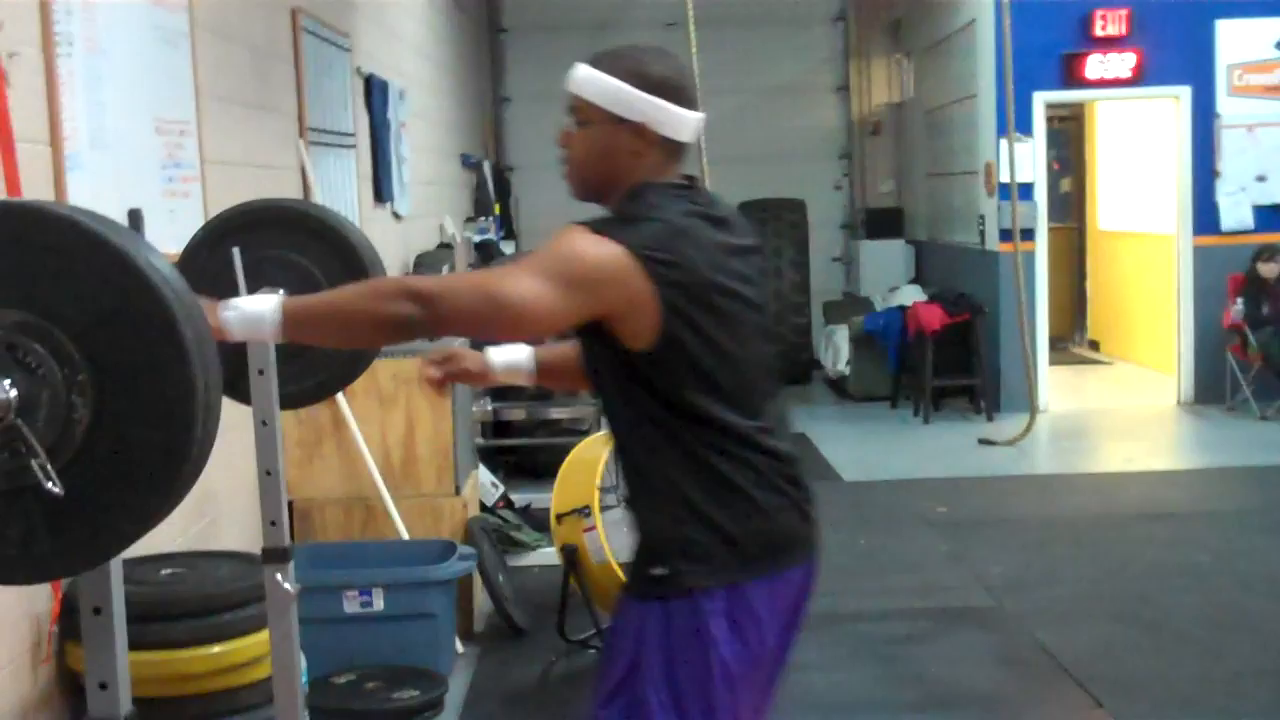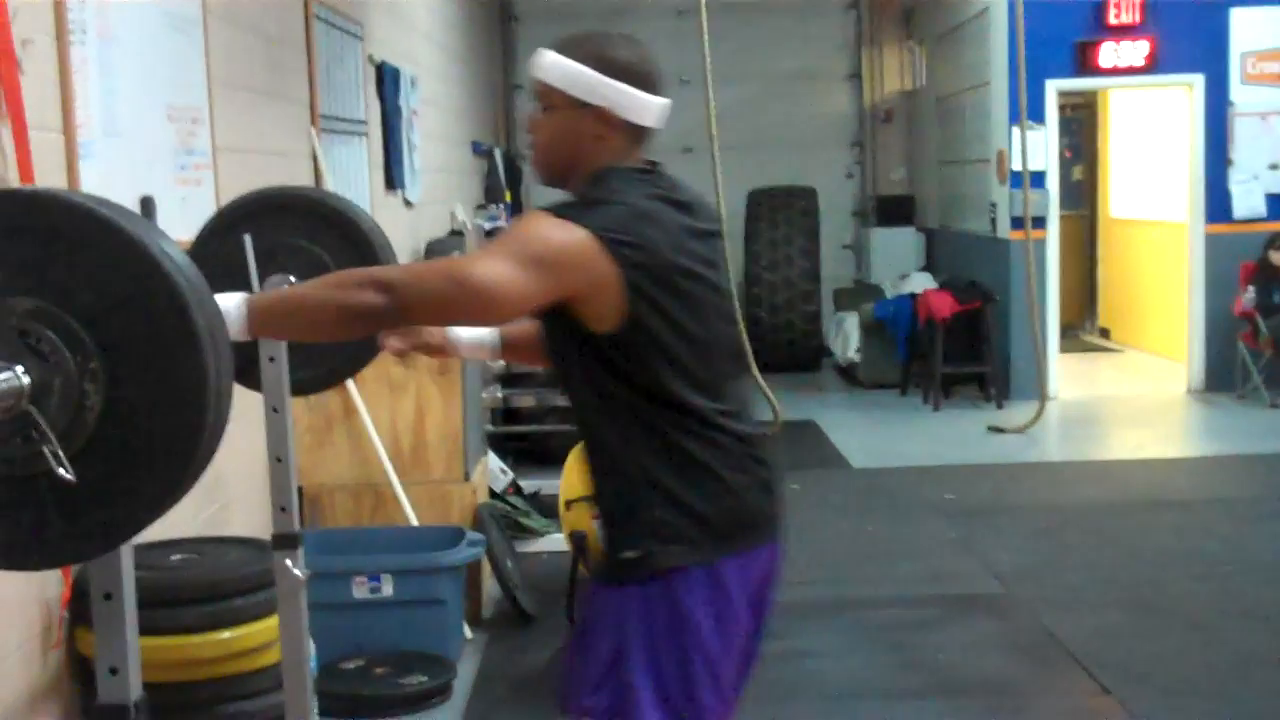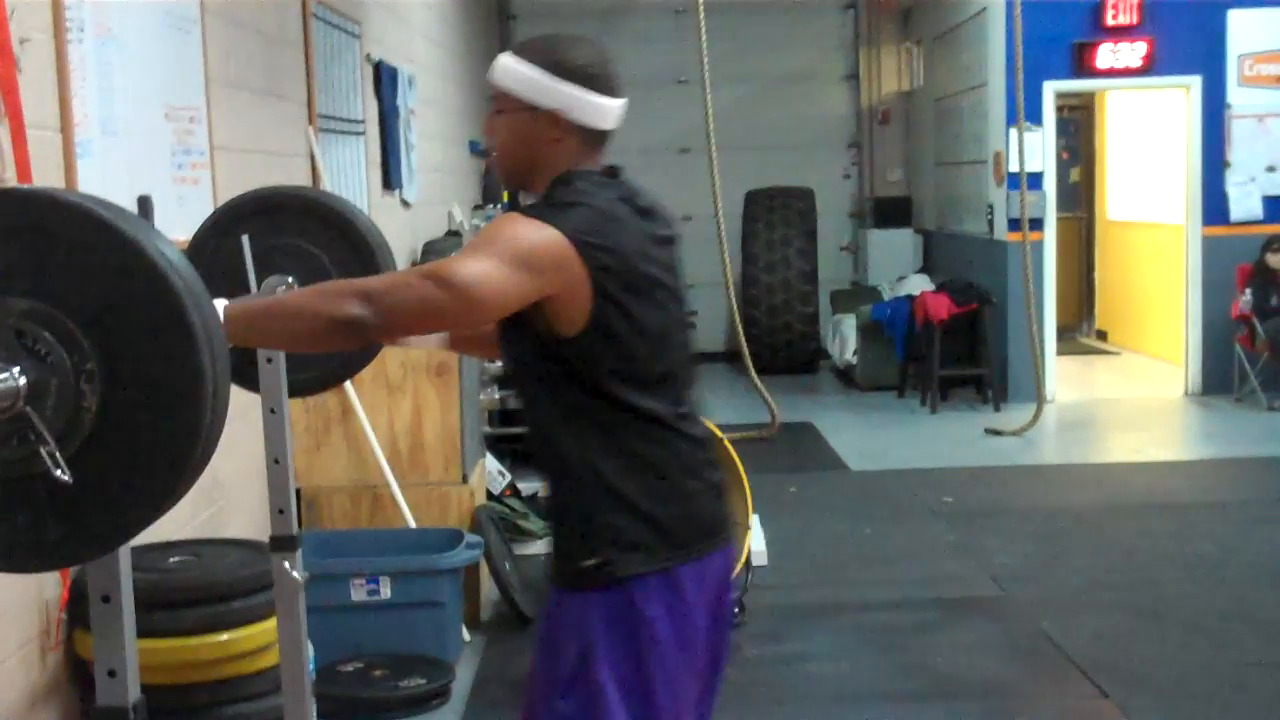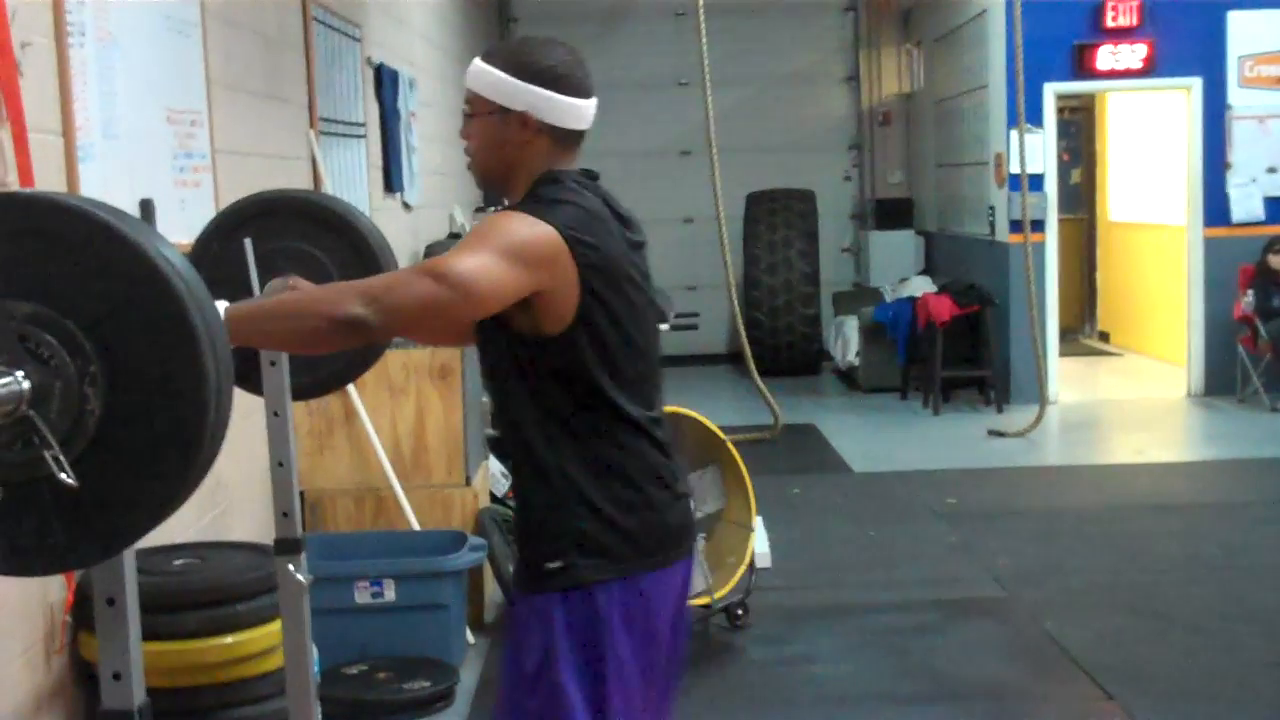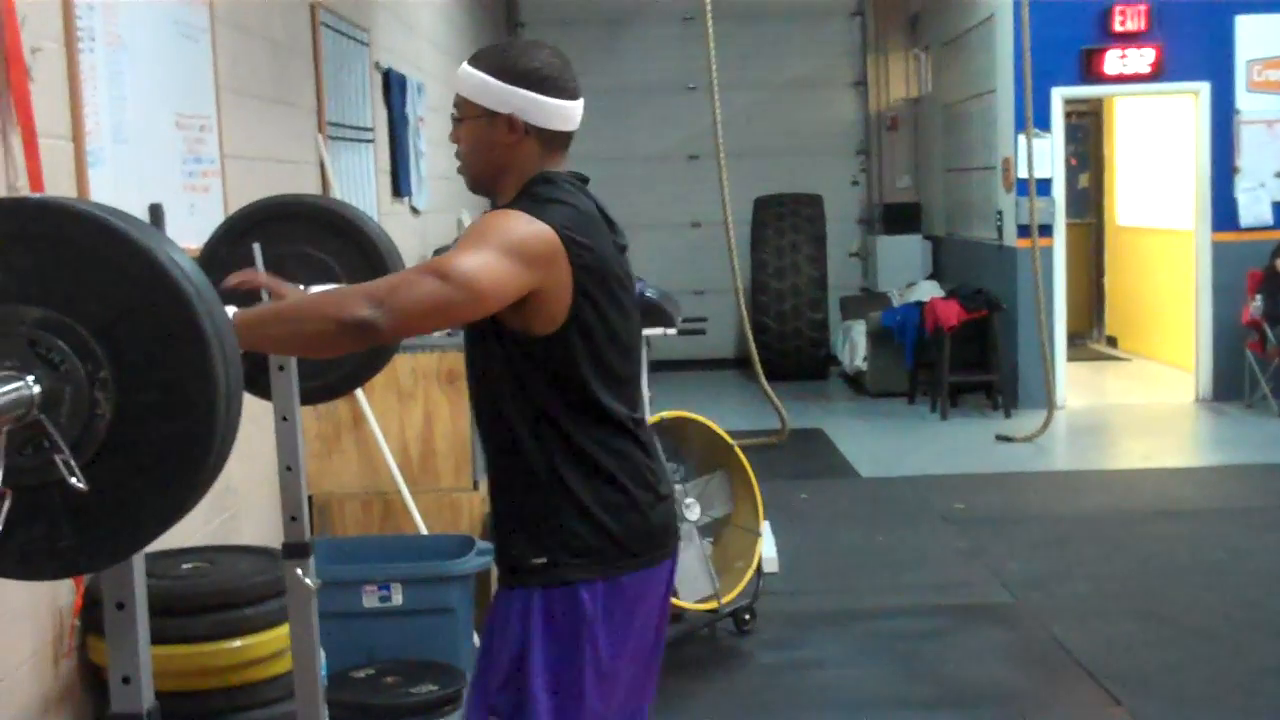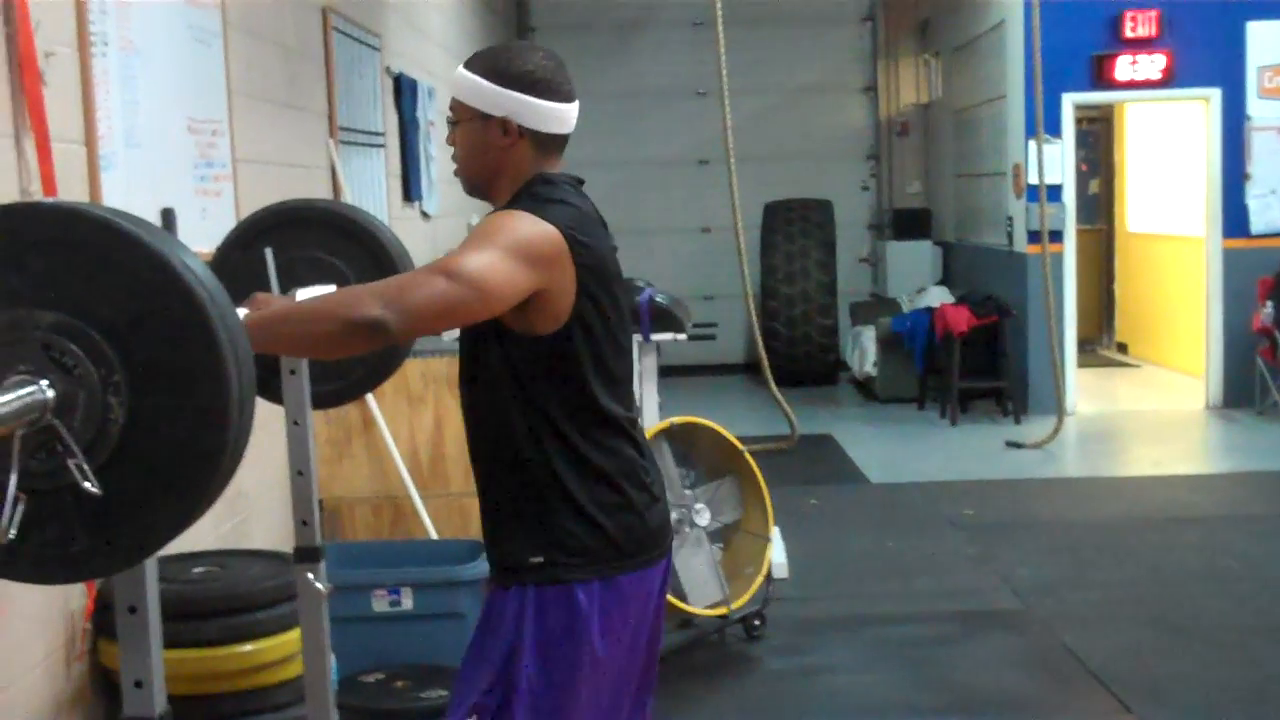
dt=0.1s
person 1, frame 1
left shoulder: (615, 258)
right shoulder: (713, 229)
left elbow: (422, 310)
left wrist: (239, 316)
right wrist: (507, 364)
left hip: (709, 563)
right hip: (759, 539)
person 1, frame 2
left shoulder: (579, 240)
right shoulder: (674, 211)
left elbow: (388, 297)
left wrist: (225, 312)
right wrist: (467, 339)
left hip: (680, 543)
right hip: (719, 521)
person 1, frame 3
left shoulder: (544, 241)
right shoulder: (624, 214)
left elbow: (365, 313)
right wrist: (429, 332)
left hip: (632, 550)
right hip: (663, 528)
person 1, frame 4
left shoulder: (534, 238)
right shoulder: (592, 217)
left elbow: (368, 312)
right elbow: (510, 330)
right wrist: (325, 300)
left hip: (600, 556)
right hip: (632, 533)
person 1, frame 5
left shoulder: (525, 235)
right shoulder: (569, 218)
left elbow: (371, 317)
right elbow: (417, 298)
right wrist: (298, 300)
left hip: (576, 557)
right hip: (614, 538)
person 1, frame 6
left shoulder: (529, 236)
right shoulder: (561, 220)
left elbow: (379, 316)
right elbow: (418, 299)
right wrist: (293, 310)
left hip: (573, 558)
right hip: (609, 539)
